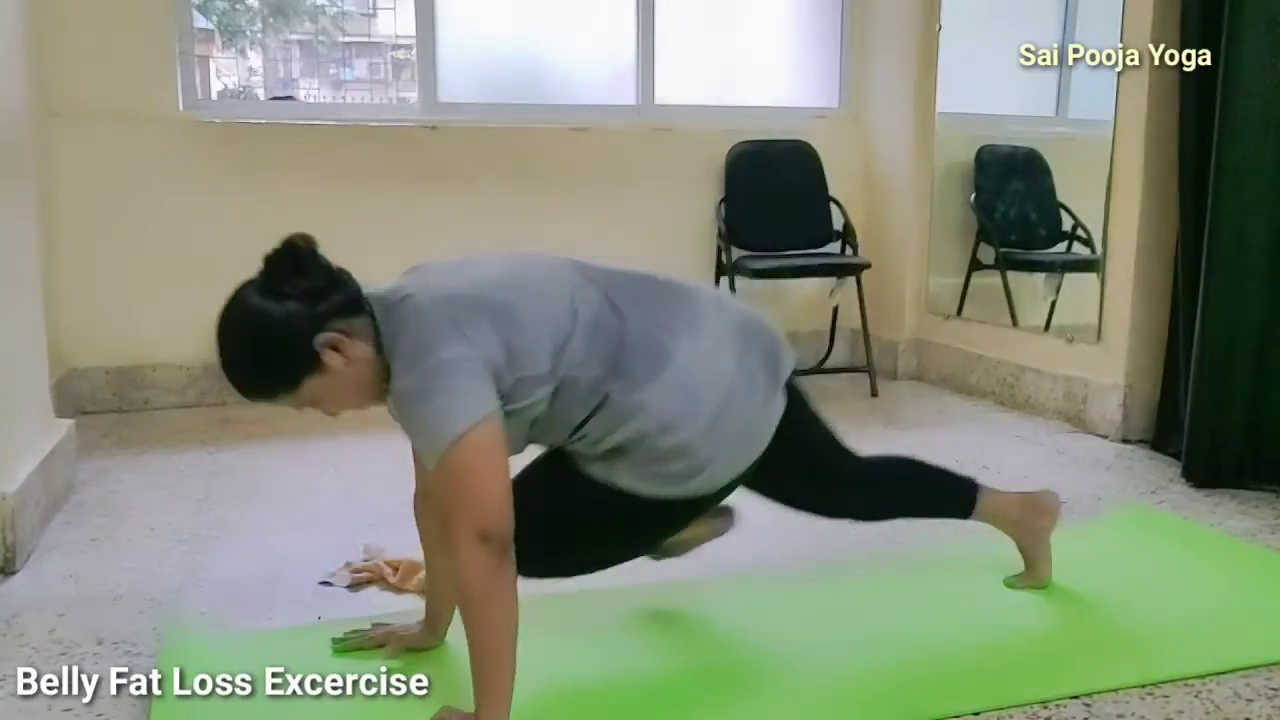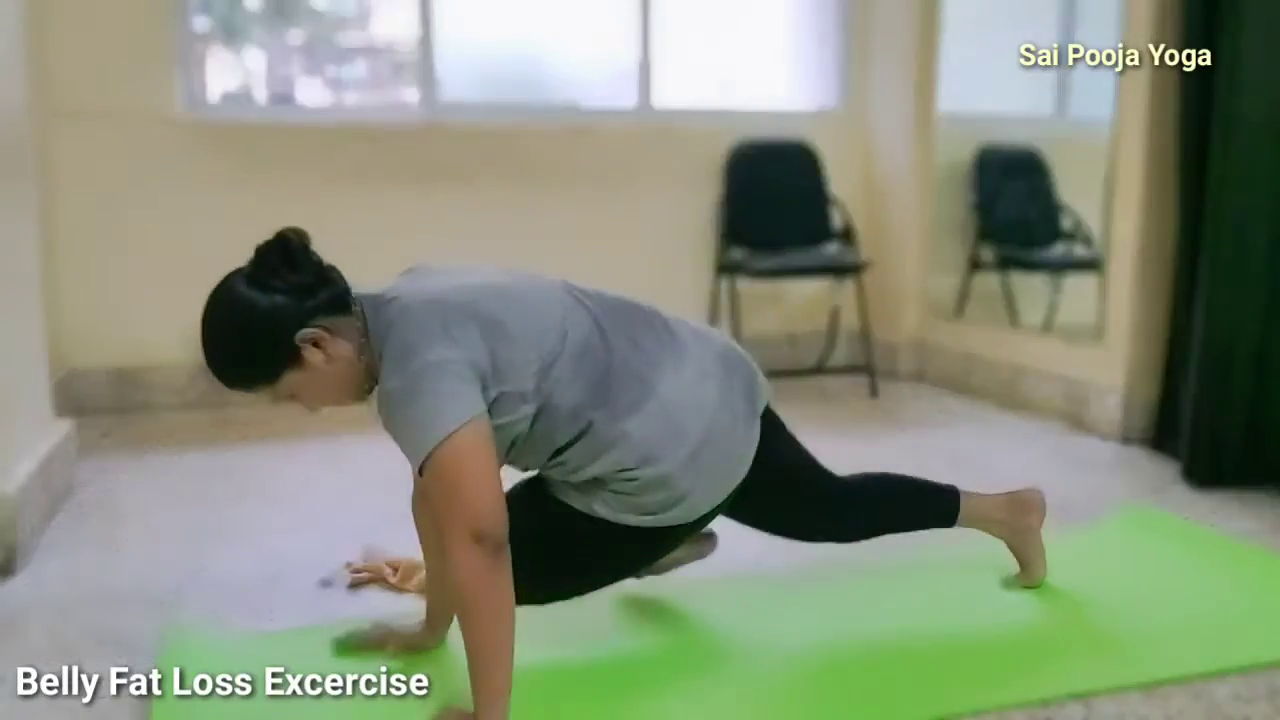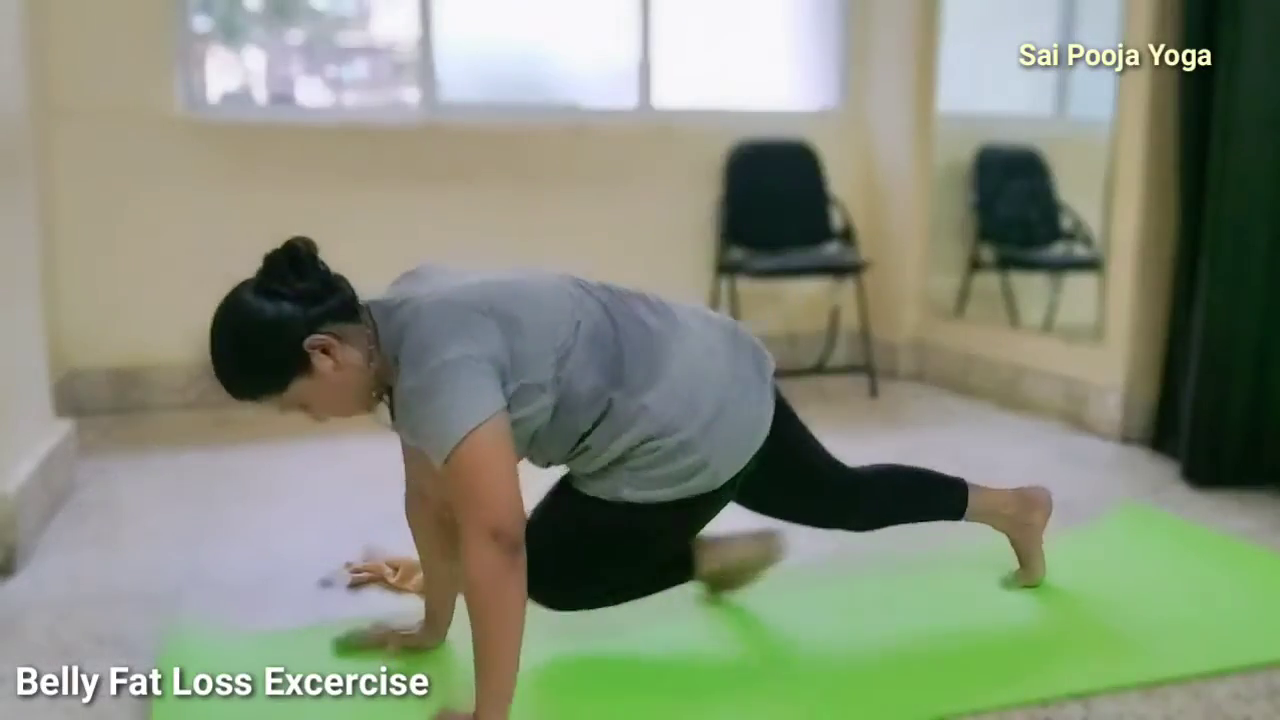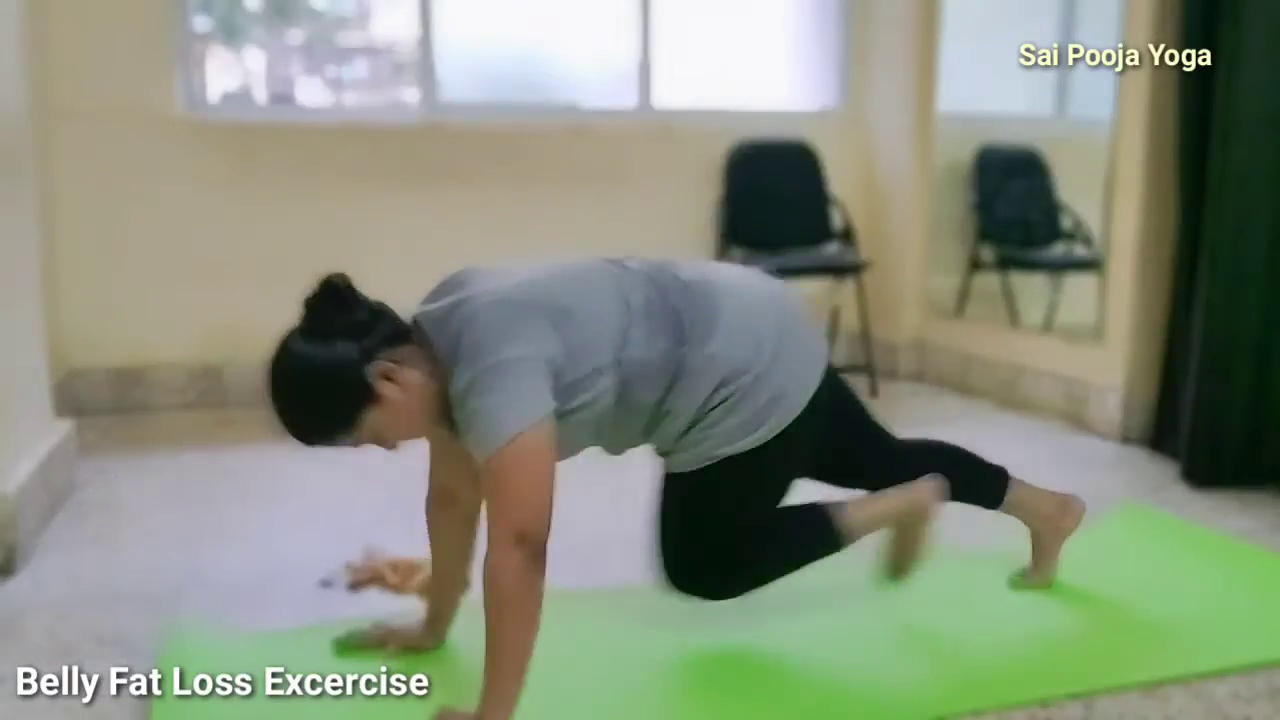
dt=0.2s
person 1, frame 1
left shoulder: (430, 361)
right shoulder: (402, 316)
left elbow: (481, 544)
right elbow: (436, 494)
right wrist: (430, 625)
left hip: (697, 417)
right hip: (730, 355)
left knee: (525, 530)
right knee: (844, 484)
left ankle: (680, 524)
right ankle: (1024, 511)
person 1, frame 2
left shoulder: (416, 365)
right shoulder: (401, 314)
left elbow: (478, 545)
right elbow: (435, 491)
right wrist: (432, 626)
left hip: (673, 449)
right hip: (705, 386)
left knee: (514, 552)
right knee: (825, 506)
left ankle: (660, 537)
right ankle: (1008, 511)
person 1, frame 3
left shoulder: (433, 365)
right shoulder: (401, 322)
left elbow: (493, 542)
right elbow: (432, 497)
right wrist: (433, 625)
left hip: (687, 424)
right hip: (710, 373)
left knee: (555, 574)
right knee: (835, 494)
left ankle: (717, 554)
right ankle: (1014, 506)
person 1, frame 4
left shoulder: (489, 367)
right shoulder: (435, 340)
left elbow: (519, 544)
right elbow: (452, 497)
right wrist: (431, 625)
left hip: (746, 374)
right hip: (750, 333)
left knee: (702, 566)
right knee: (876, 456)
left ankle: (898, 508)
right ankle: (1048, 509)
